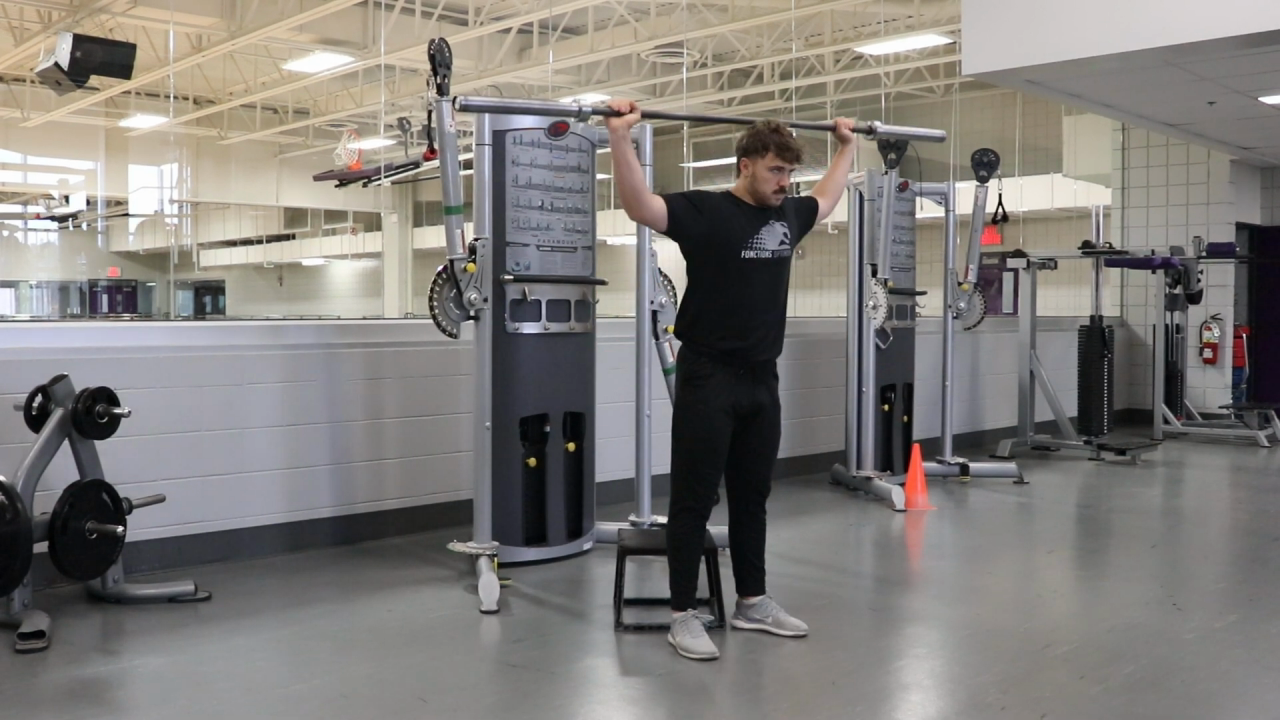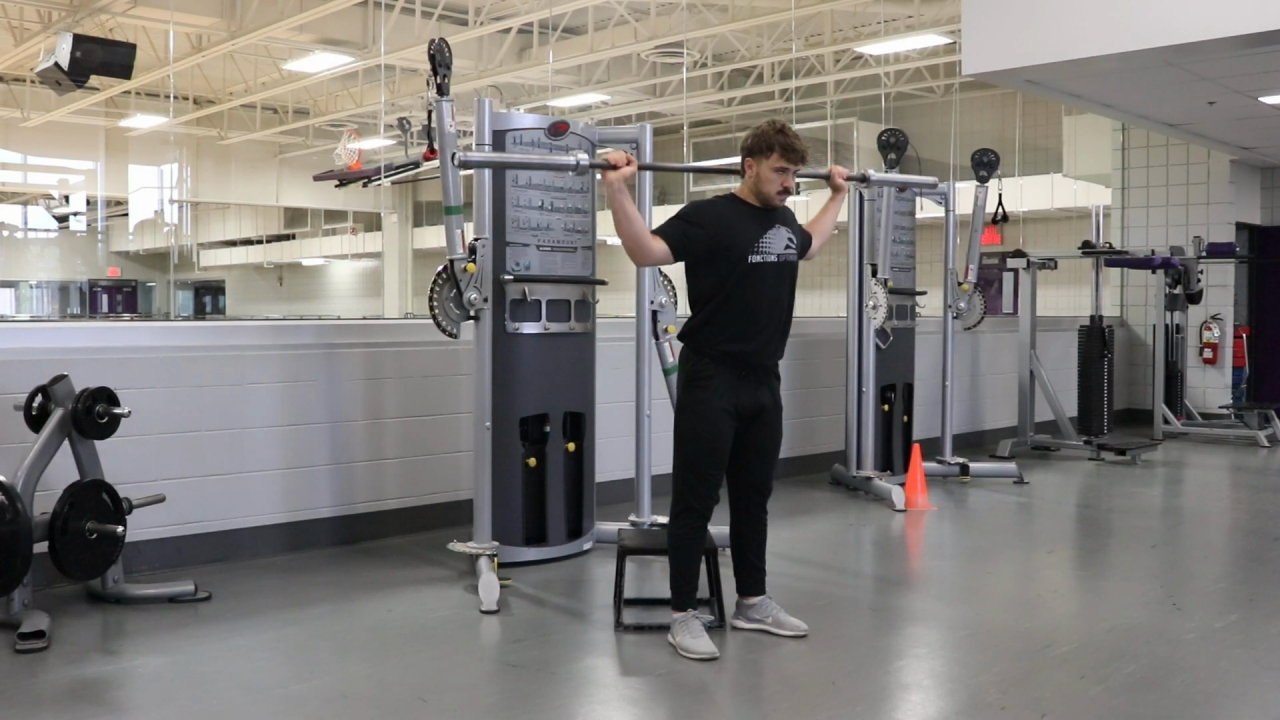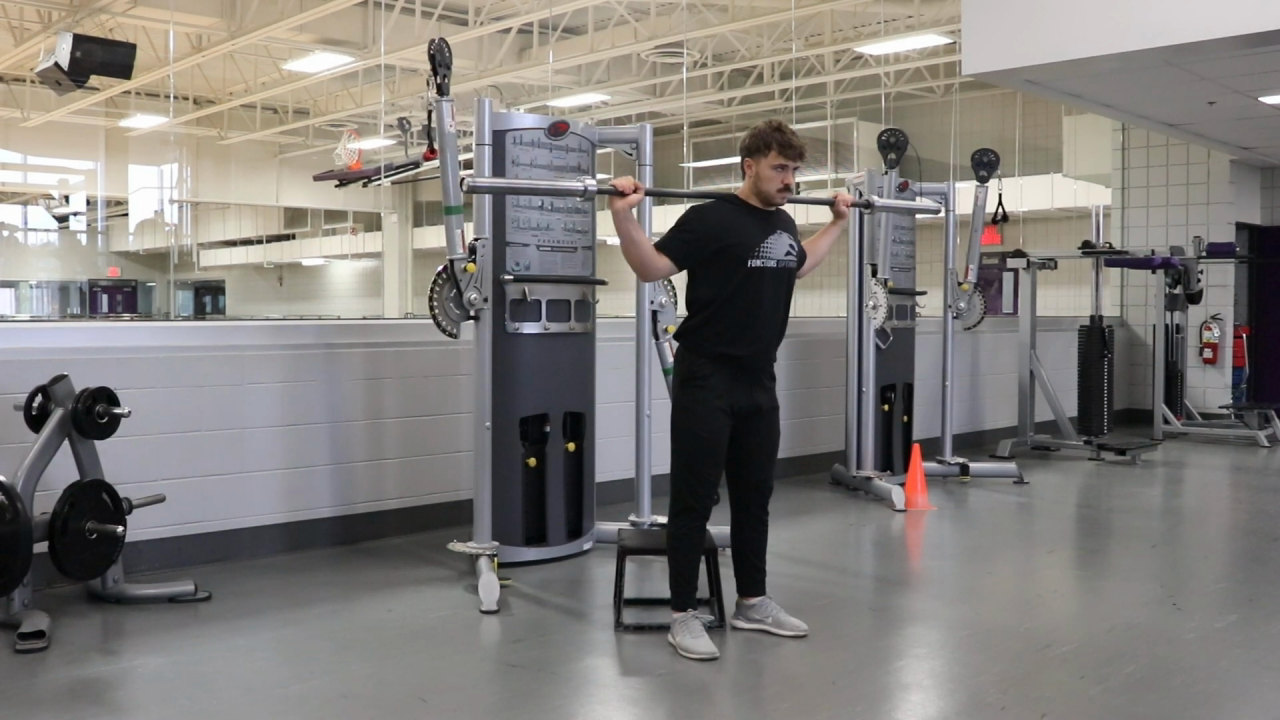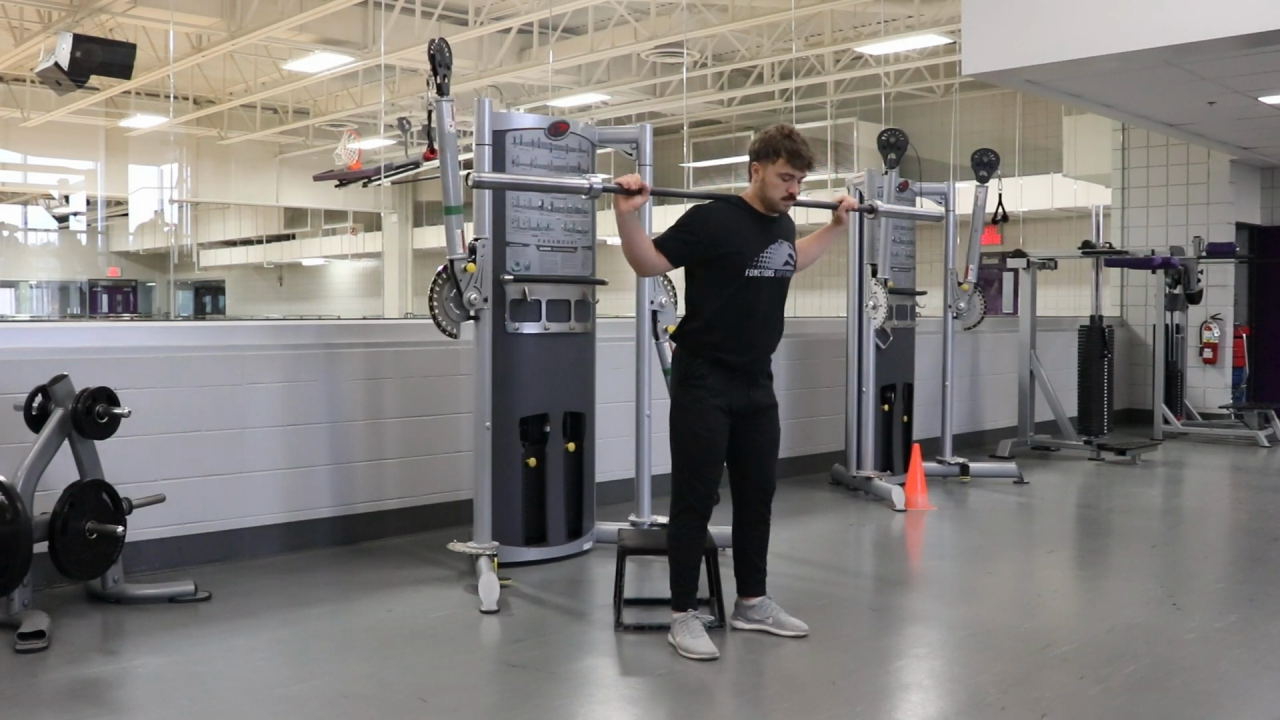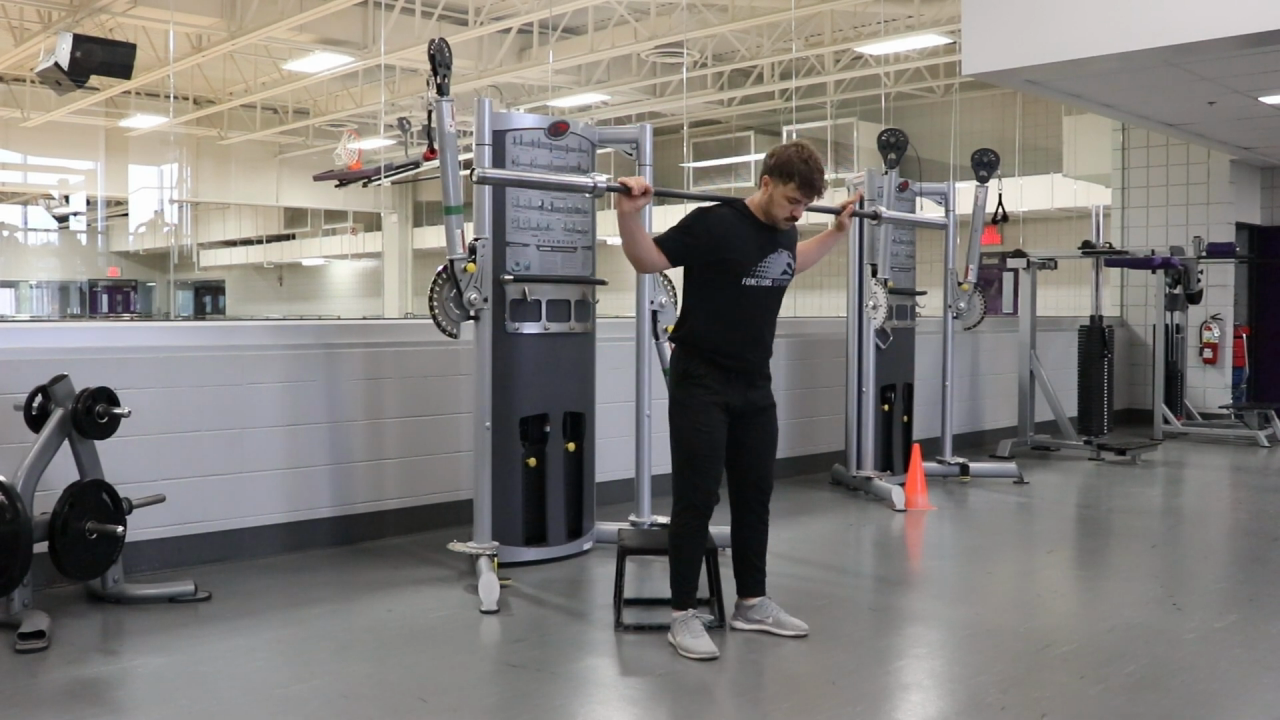
dt=0.2s
person 1, frame 1
left shoulder: (785, 215)
right shoulder: (706, 210)
left elbow: (824, 202)
right elbow: (641, 206)
left wrist: (844, 148)
right wrist: (621, 139)
left hip: (761, 381)
right hip: (708, 379)
left knee: (752, 496)
right knee: (694, 500)
left ankle: (752, 601)
right ankle: (683, 616)
person 1, frame 2
left shoulder: (784, 219)
right shoulder: (710, 215)
left elbow: (809, 246)
right elbow: (646, 252)
left wrist: (836, 199)
right wrist: (619, 194)
left hip: (763, 382)
right hip: (711, 380)
left knee: (754, 497)
right knee: (695, 501)
left ankle: (752, 601)
right ankle: (683, 615)
person 1, frame 3
left shoulder: (783, 223)
right shoulder: (711, 219)
left elbow: (799, 265)
right elbow: (649, 268)
left wrist: (837, 222)
right wrist: (623, 214)
left hip: (758, 382)
right hip: (707, 381)
left knee: (755, 496)
right knee: (694, 501)
left ankle: (752, 601)
right ankle: (683, 615)
person 1, frame 4
left shoulder: (782, 225)
right shoulder: (711, 219)
right elbow: (646, 263)
left wrist: (837, 224)
right wrist: (626, 213)
left hip: (757, 382)
right hip: (703, 380)
left knee: (757, 495)
right knee: (695, 501)
left ankle: (752, 601)
right ankle: (683, 615)
person 1, frame 5
left shoulder: (783, 233)
right shoulder: (714, 223)
right elbow: (647, 259)
left wrist: (838, 229)
right wrist: (629, 211)
left hip: (753, 384)
right hip: (701, 383)
left knee: (755, 495)
right knee: (697, 497)
left ankle: (752, 601)
right ankle: (683, 614)
